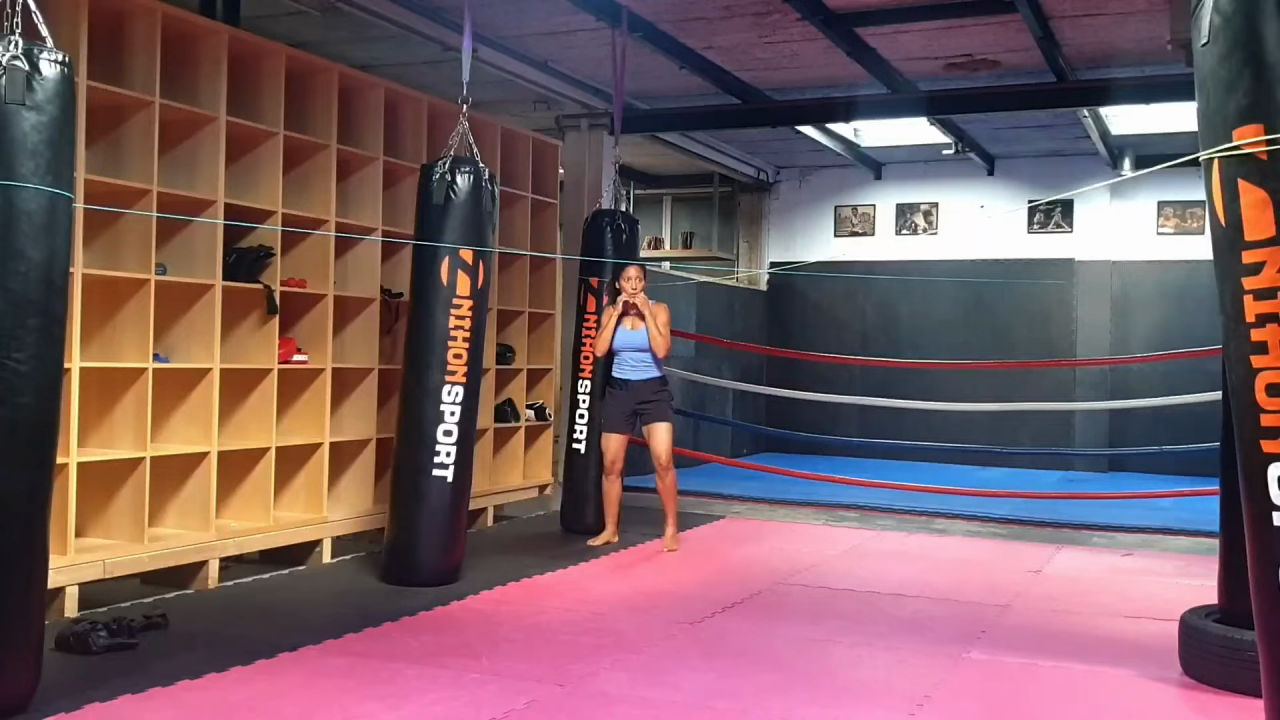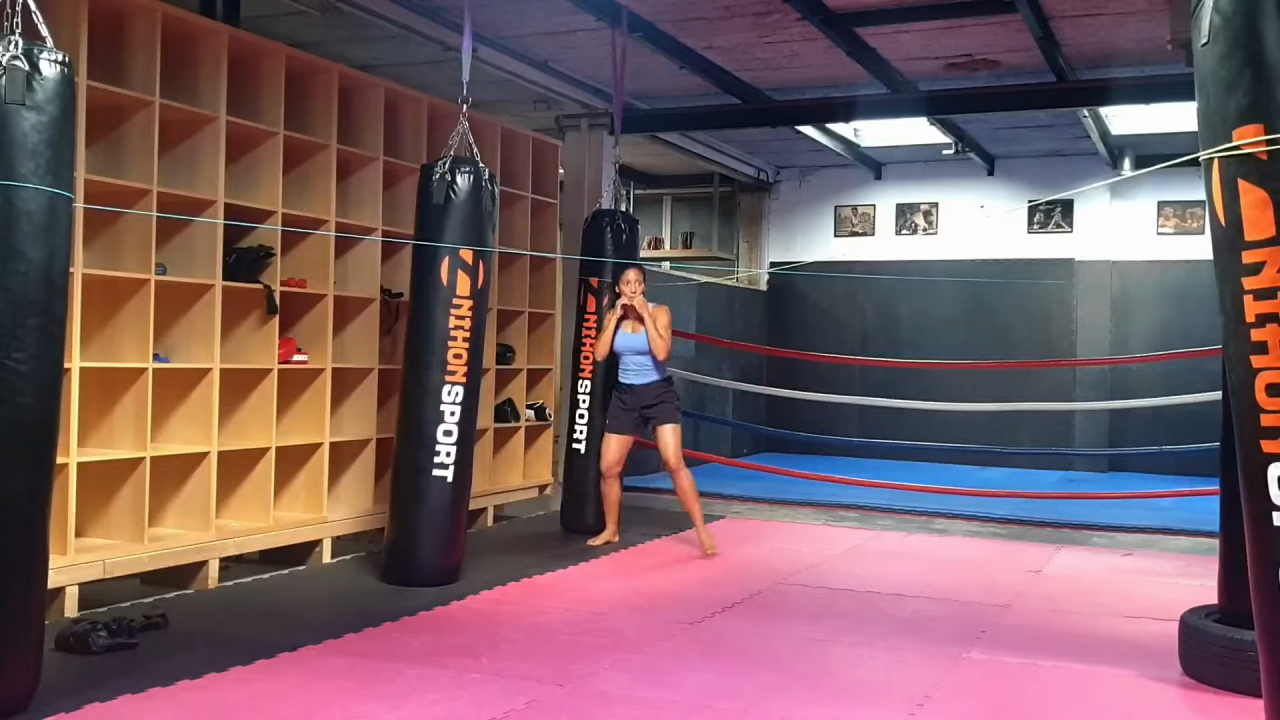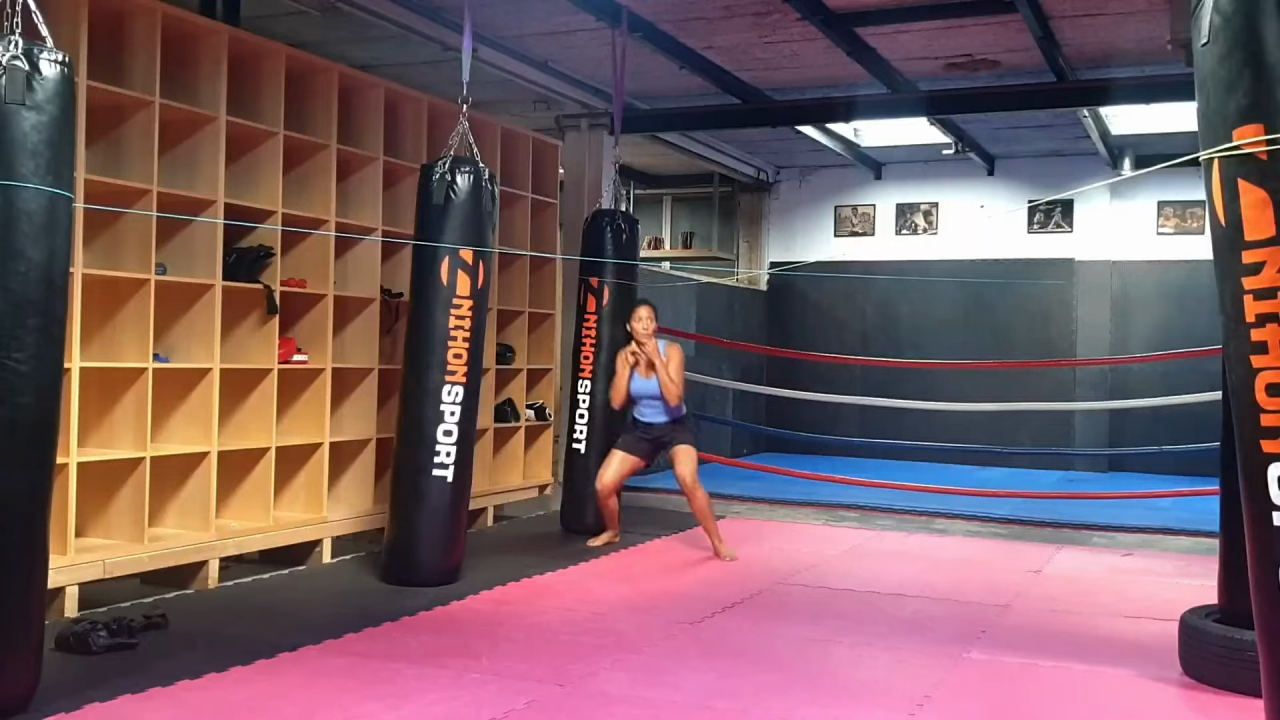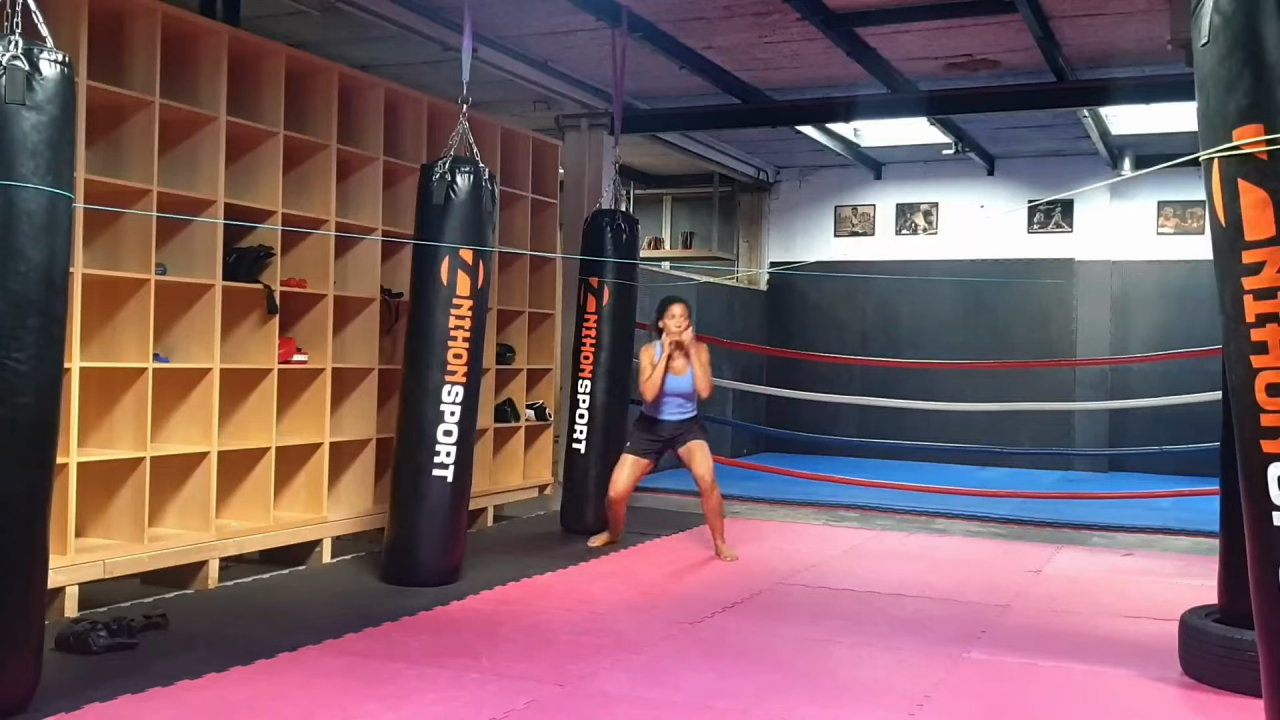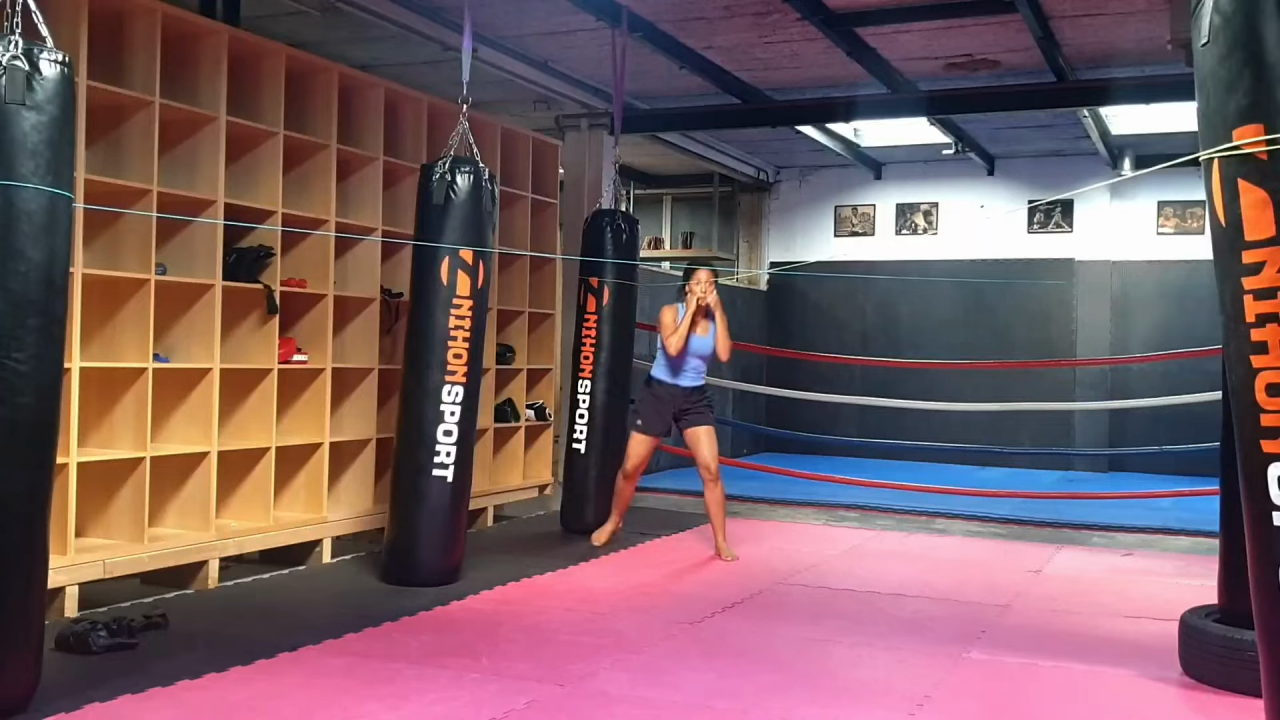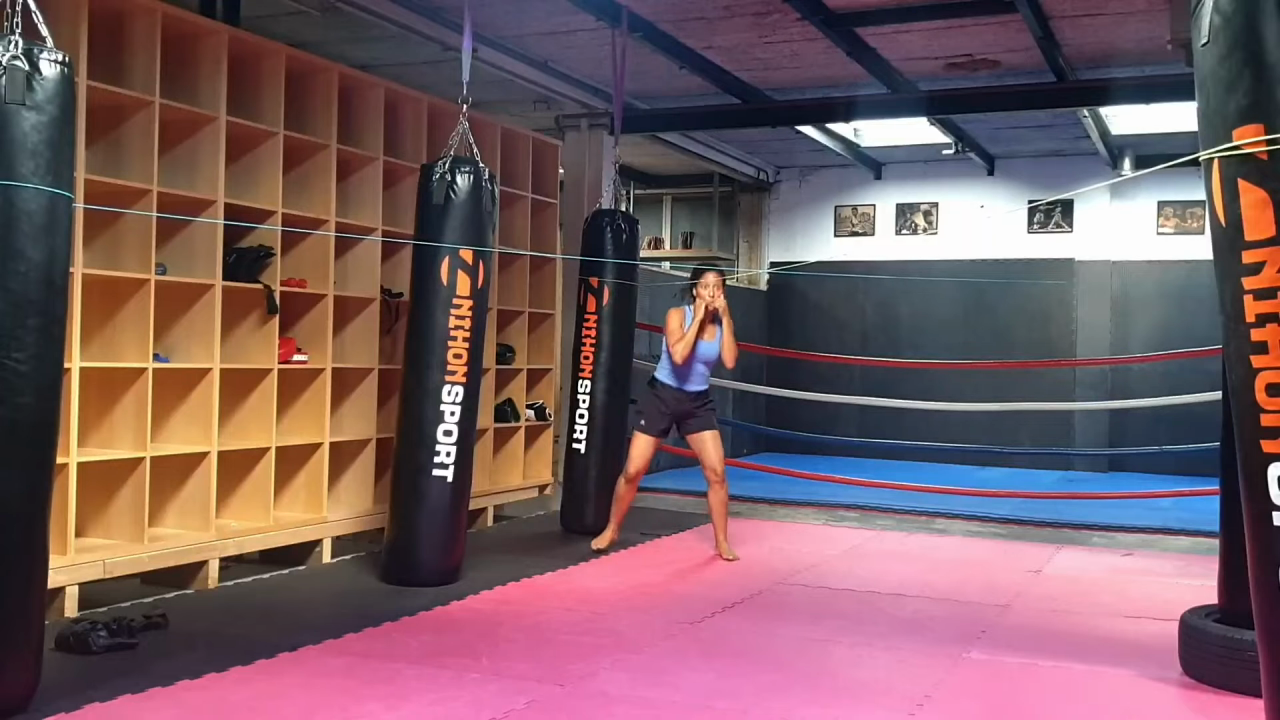
dt=0.2s
person 1, frame 1
left shoulder: (658, 309)
right shoulder: (611, 311)
left elbow: (662, 351)
right elbow: (600, 350)
left wrist: (645, 313)
right wrist: (615, 313)
left hip: (653, 391)
right hip: (619, 391)
left knee: (663, 462)
right knee: (611, 466)
left ankle: (671, 528)
right ankle: (610, 530)
person 1, frame 2
left shoulder: (659, 312)
right shoulder: (614, 315)
left elbow: (662, 353)
right elbow: (599, 355)
left wrist: (644, 316)
right wrist: (615, 317)
left hip: (659, 394)
right hip: (624, 397)
left knee: (674, 463)
right knee: (610, 469)
left ankle: (703, 532)
right ankle: (611, 530)
person 1, frame 3
left shoulder: (673, 352)
right shoulder: (625, 356)
left elbow: (674, 399)
right elbow: (616, 402)
left wrist: (657, 361)
right wrist: (626, 366)
left hip: (674, 429)
right hip: (640, 429)
left knee: (689, 482)
right knee: (603, 485)
left ankle: (718, 543)
right ankle: (613, 531)
person 1, frame 4
left shoulder: (700, 351)
right shoulder: (650, 351)
left elbow: (705, 391)
right elbow: (648, 394)
left wrist: (692, 351)
right wrist: (667, 355)
left hip: (687, 426)
right hip: (651, 427)
left knee: (707, 480)
right knee: (616, 493)
left ankle: (720, 544)
right ankle: (613, 533)
person 1, frame 5
left shoulder: (716, 319)
right shoulder: (670, 312)
left elbow: (724, 355)
right elbow: (672, 348)
left wrist: (718, 313)
right wrist: (690, 311)
left hip: (695, 399)
right hip: (658, 393)
left knee: (710, 470)
right knee: (631, 468)
left ankle: (720, 543)
right ankle: (614, 521)
person 1, frame 6
left shoulder: (722, 323)
right shoulder: (676, 316)
left elbow: (730, 362)
right elbow: (678, 356)
left wrist: (726, 318)
right wrist: (698, 319)
left hip: (698, 403)
right hip: (660, 397)
left knee: (716, 472)
right knee: (633, 471)
left ankle: (722, 541)
right ankle: (612, 530)
